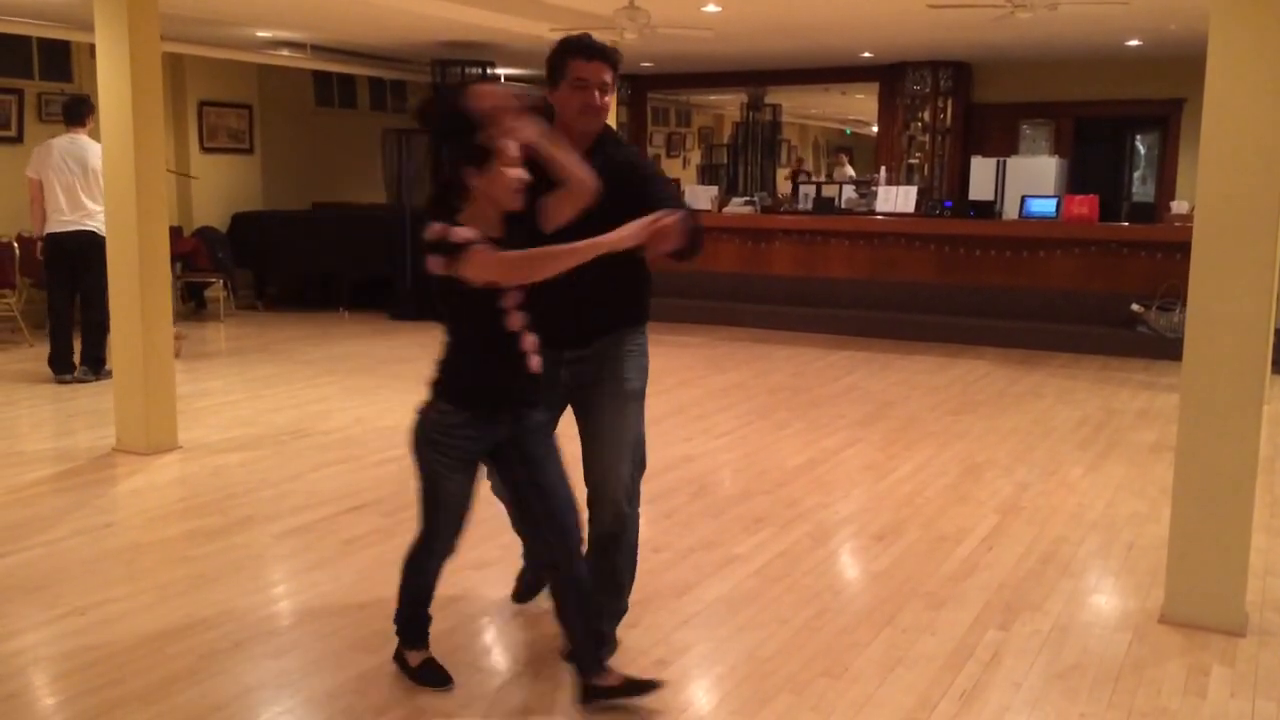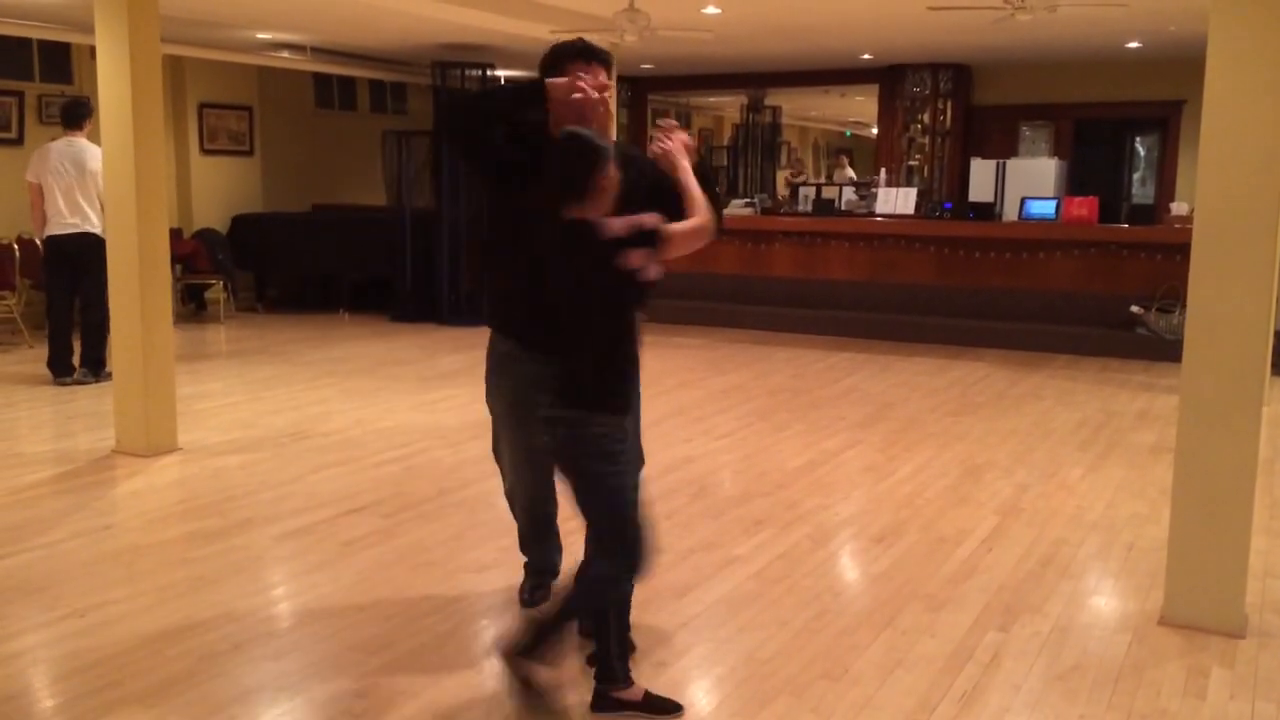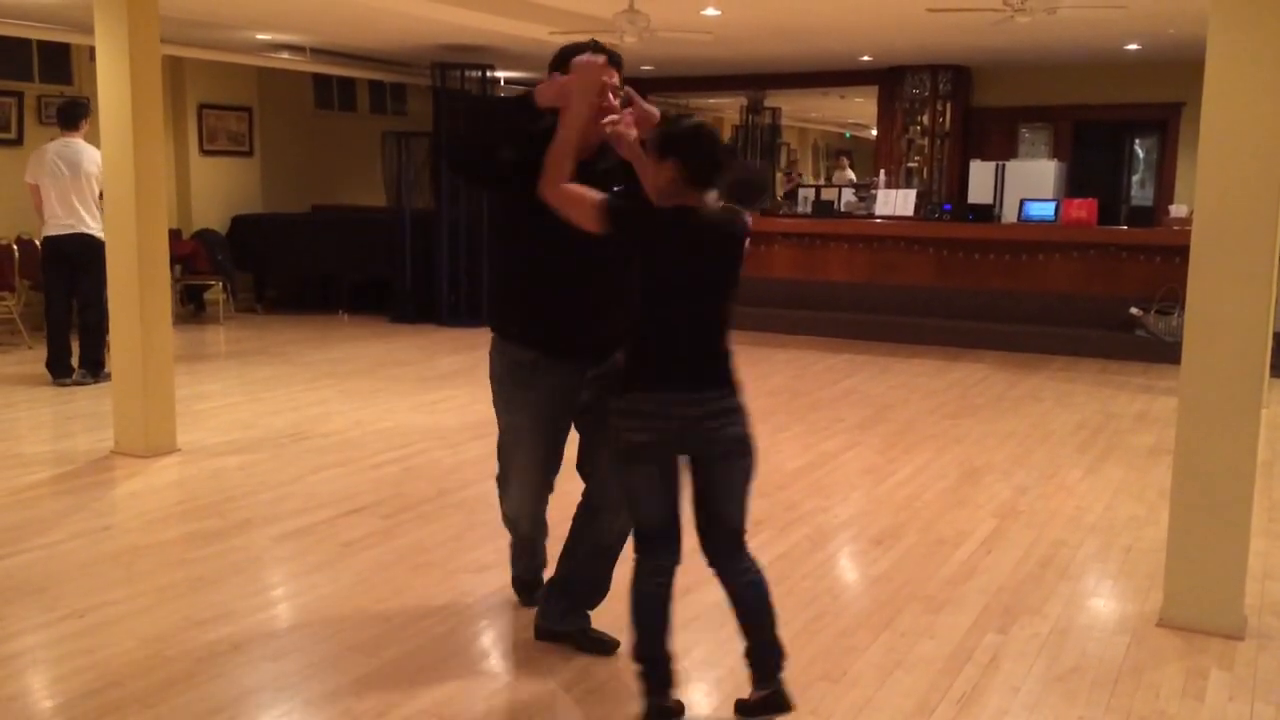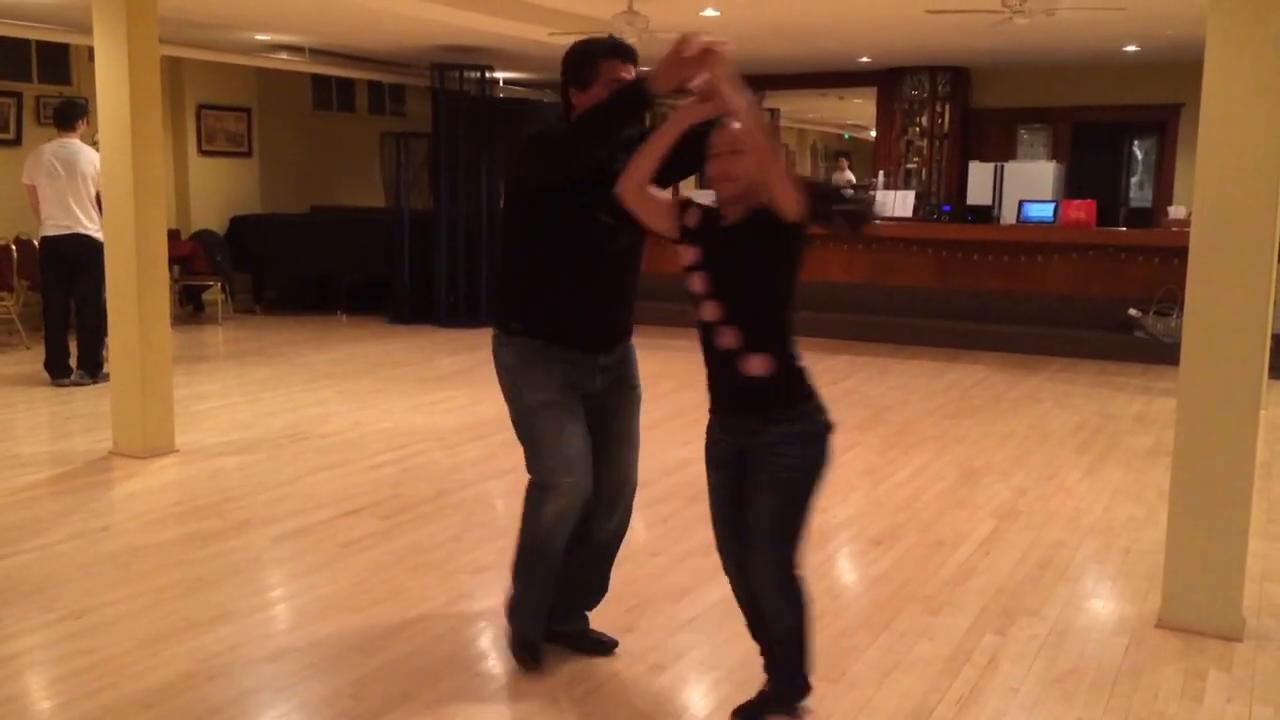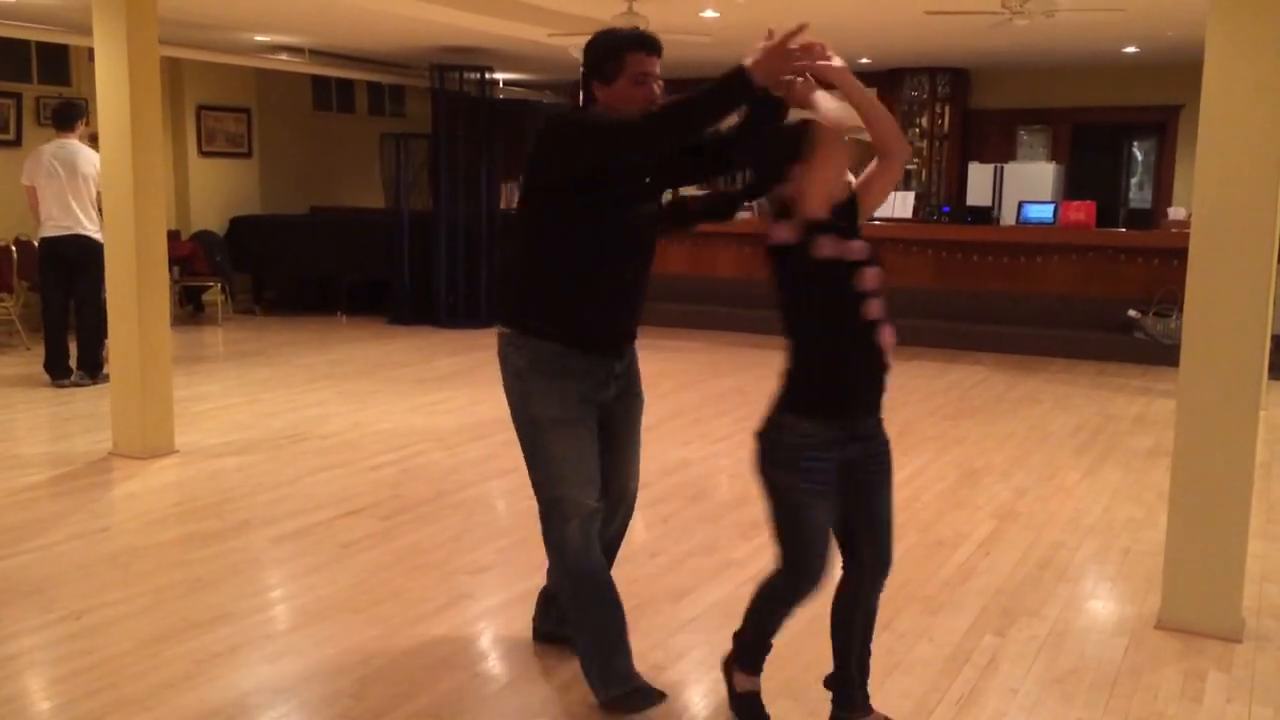
dt=0.2s
person 1, frame 1
right shoulder: (450, 241)
left elbow: (583, 187)
right elbow: (523, 269)
left wrist: (525, 128)
right wrist: (620, 239)
left hip: (521, 418)
right hip: (457, 421)
left knee: (561, 540)
right knee: (440, 539)
left ankle: (593, 670)
right ankle: (411, 642)
person 1, frame 2
left shoulder: (563, 232)
right shoulder: (622, 237)
right elbow: (700, 225)
right wrist: (678, 161)
left hip: (575, 415)
right hip: (593, 423)
left knee: (614, 549)
right knee: (621, 554)
right ankle: (534, 647)
person 1, frame 3
left shoulder: (647, 224)
right shoulder: (729, 225)
left elbow: (552, 187)
left wrist: (581, 103)
right wrist: (633, 146)
left hip: (642, 413)
right hip: (715, 411)
left knee: (656, 554)
right knee: (726, 550)
person 1, frame 4
left shoulder: (779, 222)
right shoulder: (698, 226)
left elbow: (773, 162)
right elbow: (629, 189)
left wrist: (728, 85)
right wrist: (685, 118)
left hip: (788, 423)
right hip: (733, 422)
left knee: (767, 563)
right knee: (741, 559)
person 1, frame 5
left shoulder: (843, 220)
right shoulder: (795, 225)
left elbow: (894, 150)
right elbow: (834, 138)
left wrist: (843, 80)
right wrist: (825, 97)
left hip: (861, 430)
right hip: (804, 434)
left knee: (870, 565)
right knee: (803, 570)
person 2, frame 1
left shoulder: (625, 166)
left elbow: (676, 226)
left wrist: (674, 233)
left hip: (606, 346)
left knee: (613, 485)
right knee: (509, 473)
left ankle: (600, 612)
right ankle: (541, 557)
person 2, frame 2
left shoulder: (621, 169)
right shoulder: (513, 152)
right elbow: (454, 121)
right wrist: (542, 94)
right hip: (520, 349)
right knee: (524, 478)
right ankle: (541, 565)
person 2, frame 3
left shoulder: (628, 167)
right shoulder: (522, 160)
right elbow: (462, 151)
left wrist: (658, 128)
right wrist: (535, 101)
left hip: (609, 359)
right hip: (530, 357)
left knee: (617, 490)
right knee: (525, 487)
left ankle: (564, 610)
right ankle: (527, 564)
person 2, frame 4
left shoulder: (634, 155)
right shoulder: (545, 154)
left elbow: (710, 148)
right elbow: (577, 150)
right wrist: (652, 86)
left hip: (610, 353)
right hip: (536, 351)
left knee: (614, 490)
right knee: (564, 484)
left ankle: (564, 612)
right ankle: (528, 613)
person 2, frame 5
left shoulder: (654, 159)
right shoulder: (567, 141)
left elbow: (732, 149)
right elbow: (649, 134)
left wrist: (769, 95)
right wrist: (747, 78)
left hip: (614, 355)
right hip: (545, 355)
left knee: (614, 499)
right knee: (574, 508)
left ankle: (560, 615)
person 3, frame 1
left shoulder: (43, 152)
right shoulder: (100, 152)
left elbow: (36, 201)
left wrist: (39, 236)
left hip: (56, 236)
right hip: (92, 235)
left knee: (60, 304)
right knee: (94, 303)
left ankle: (63, 366)
right ankle: (91, 365)
person 3, frame 2
left shoulder: (42, 155)
right shoulder: (98, 155)
left elbow: (36, 205)
left wrist: (43, 237)
left hip: (56, 239)
right hip: (91, 237)
left knee: (59, 306)
right knee: (94, 305)
left ankle: (62, 369)
right ankle: (91, 367)
person 3, frame 3
left shoulder: (39, 157)
right shoulder: (95, 156)
left elbow: (38, 205)
left hip: (53, 240)
right hip: (89, 238)
left knee: (57, 307)
right knee: (91, 306)
left ankle: (61, 370)
right ankle: (90, 368)
person 3, frame 4
left shoulder: (36, 157)
right shoulder: (92, 157)
left elbow: (35, 205)
right elbow: (105, 202)
left hip: (51, 240)
right hip: (87, 239)
left knee: (55, 307)
right knee: (89, 306)
left ankle: (59, 370)
right ankle: (88, 369)
person 3, frame 5
left shoulder: (35, 159)
right shoulder: (92, 158)
left elbow: (34, 206)
right elbow: (105, 204)
left hip: (50, 241)
right hip: (86, 239)
left knee: (54, 308)
right knee: (89, 307)
left ankle: (59, 371)
right ankle: (88, 370)
